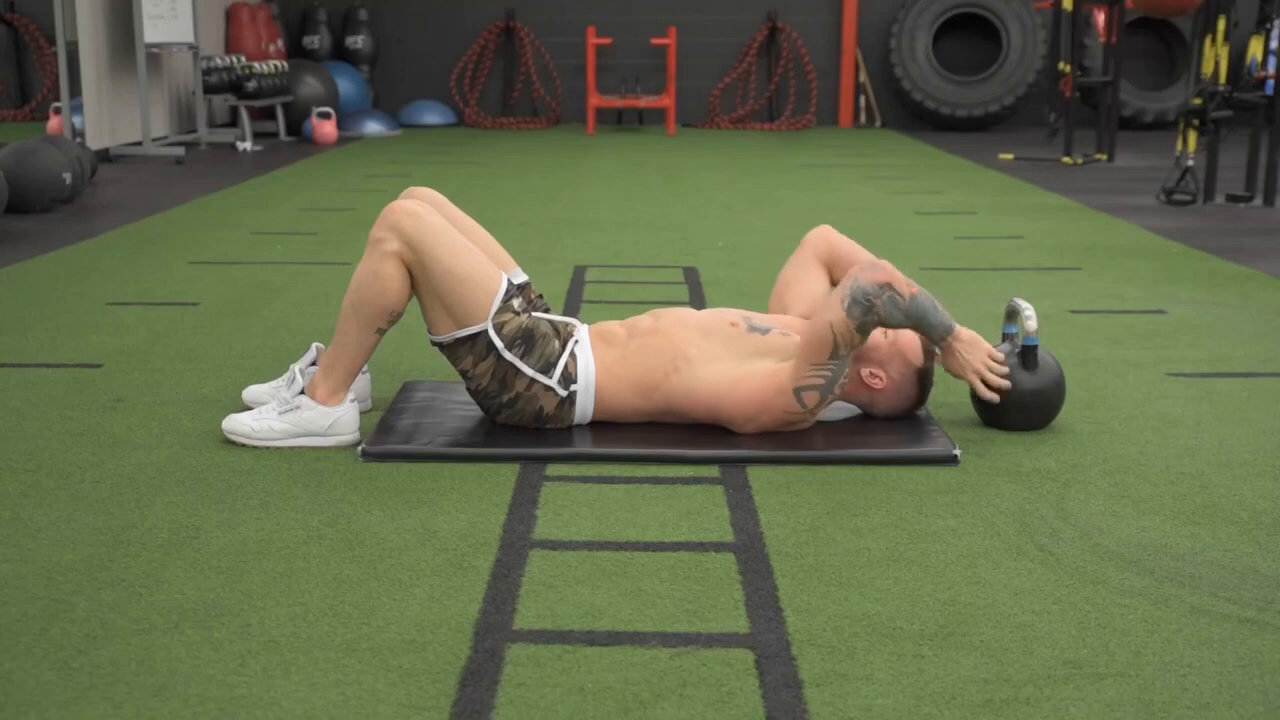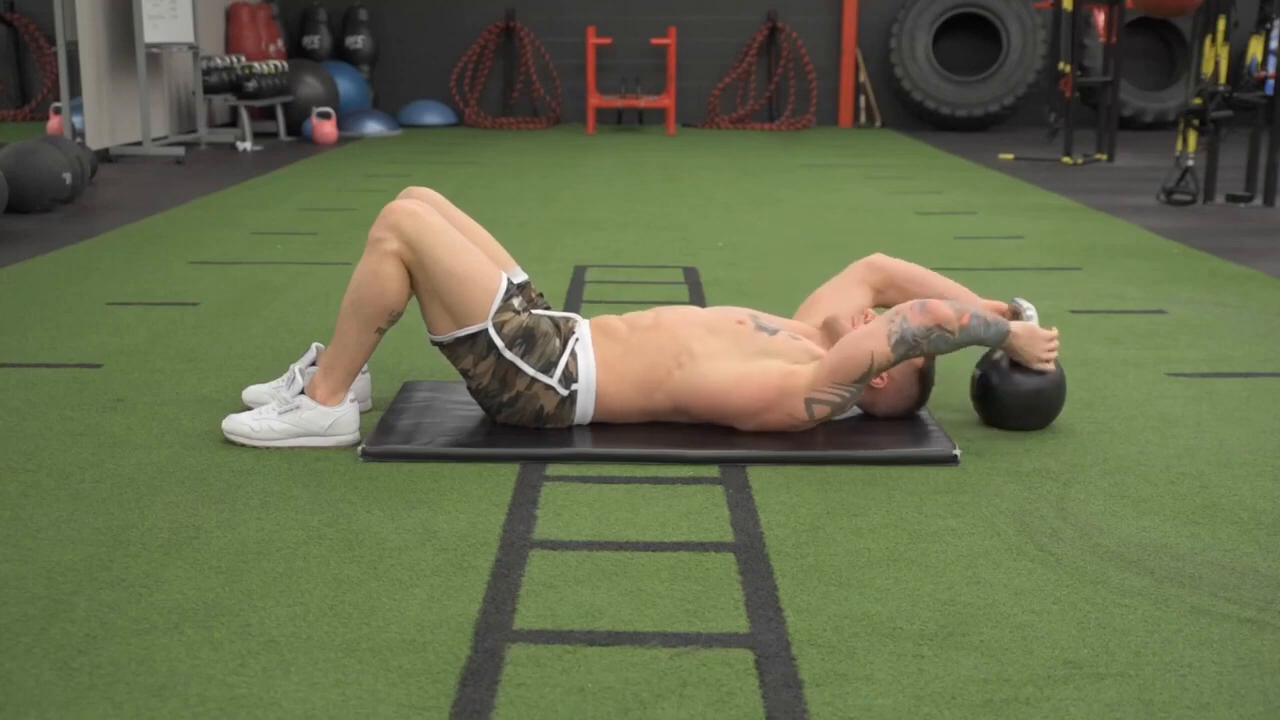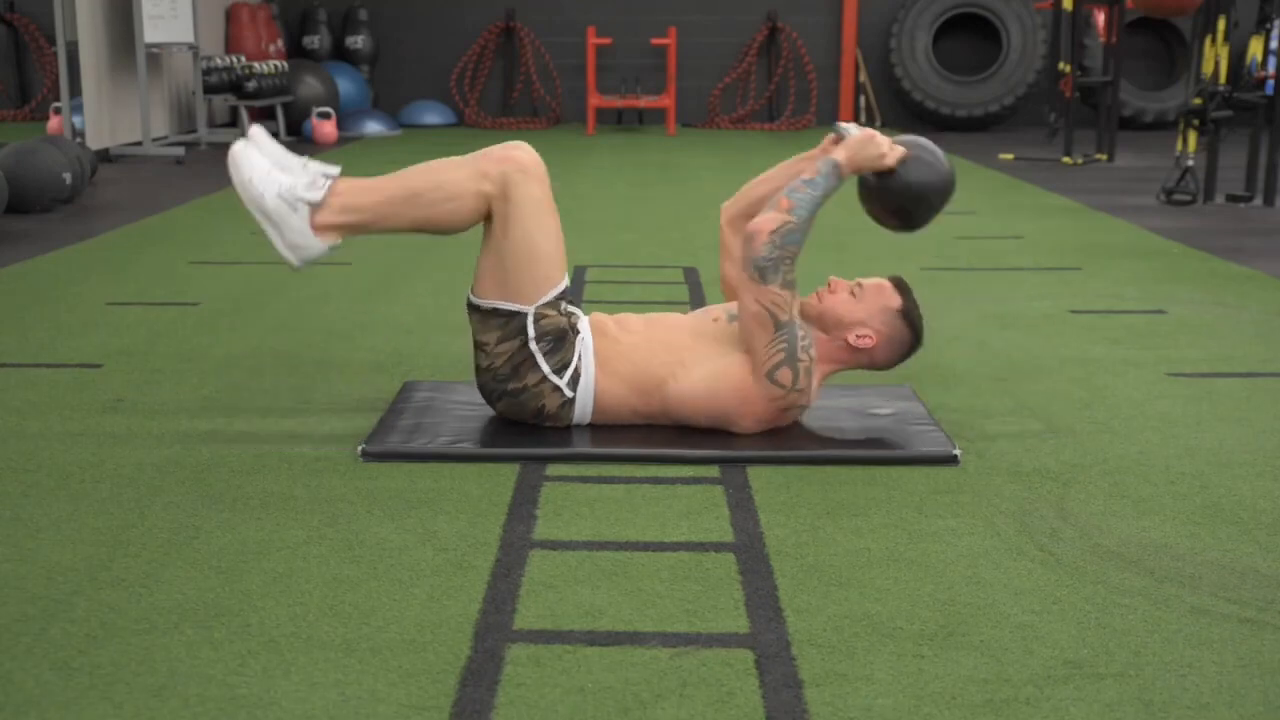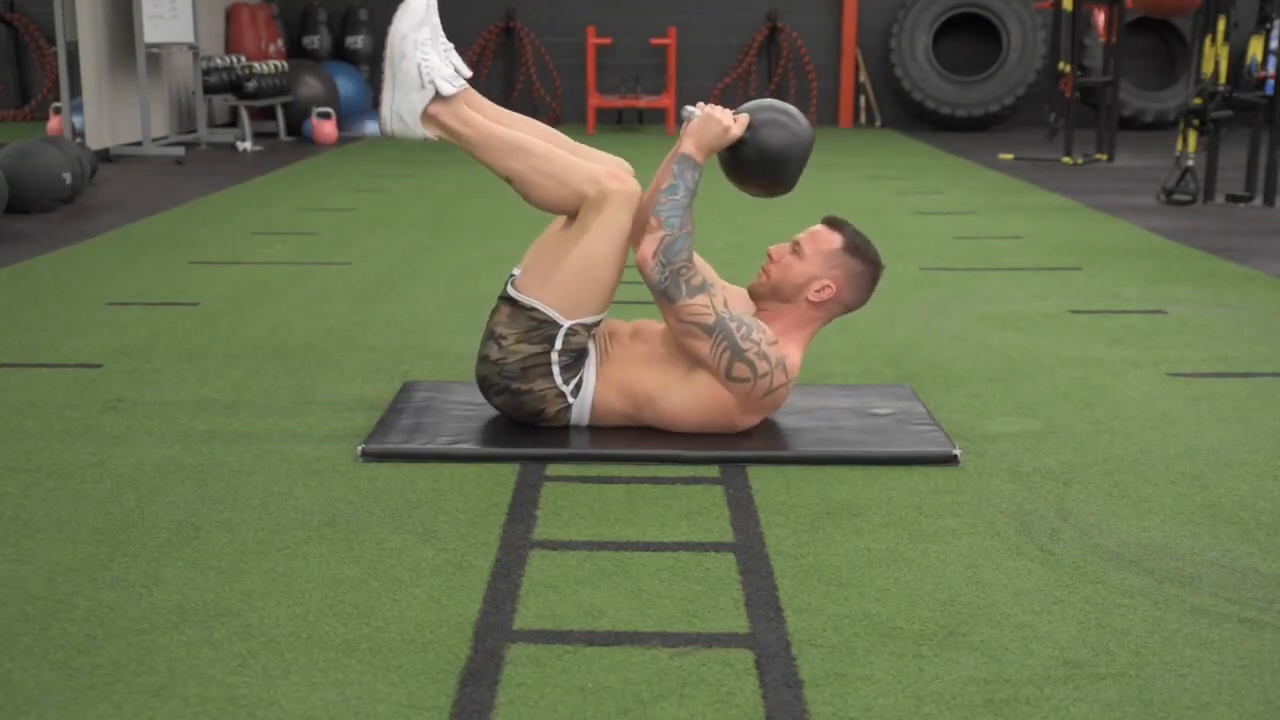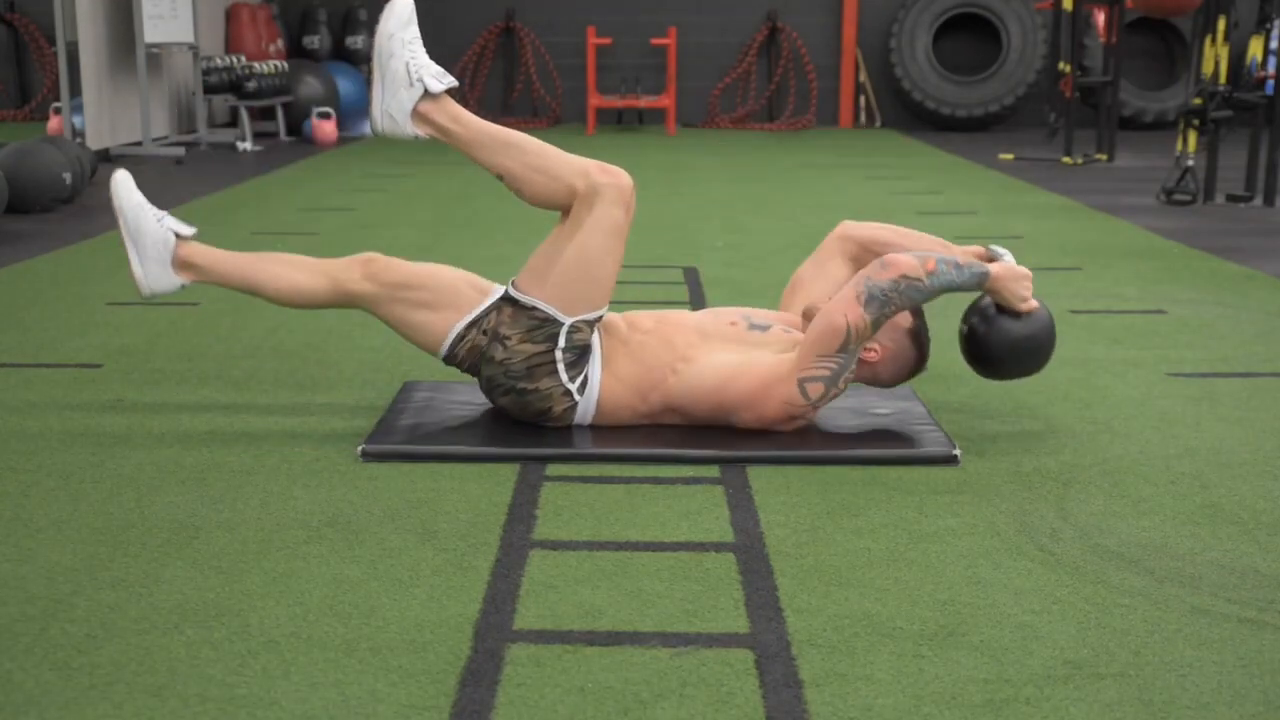
dt=1s
person 1, frame 1
left shoulder: (808, 393)
right shoulder: (800, 334)
left elbow: (874, 282)
right elbow: (822, 240)
left wrist: (950, 335)
right wrist: (941, 320)
left hip: (543, 382)
right hip: (558, 340)
left knee: (401, 226)
right knee: (415, 203)
left ankle: (323, 404)
right ankle: (335, 374)
person 1, frame 2
left shoulder: (815, 396)
right shoulder: (809, 340)
left elbow: (928, 318)
right elbow: (877, 268)
left wrist: (1005, 336)
right wrist: (989, 308)
left hip: (542, 381)
right hip: (558, 338)
left knee: (400, 225)
right knee: (414, 203)
left ankle: (324, 402)
right ankle: (338, 372)
person 1, frame 3
left shoulder: (785, 384)
right shoulder: (772, 350)
left elbow: (760, 243)
right elbow: (736, 216)
left wrist: (840, 162)
right wrist: (833, 154)
left hip: (540, 373)
right hip: (558, 347)
left knee: (512, 164)
right knee: (505, 174)
left ankle: (315, 215)
right ankle: (322, 201)
person 1, frame 4
left shoulder: (763, 367)
right shoulder: (750, 317)
left elbow: (655, 259)
right elbow: (657, 229)
left wrist: (692, 151)
right wrist: (694, 146)
left hip: (534, 373)
right hip: (546, 362)
left knee: (611, 191)
right knee: (615, 181)
left ankle: (433, 106)
right ankle: (442, 93)
person 1, frame 5
left shoulder: (802, 389)
right shoulder: (793, 335)
left elbow: (889, 275)
right elbow: (849, 238)
left wrist: (986, 275)
right wrist: (979, 255)
left hip: (545, 372)
right hip: (546, 355)
left knee: (608, 186)
right knee: (364, 271)
left ankle: (428, 104)
right ankle: (180, 257)
